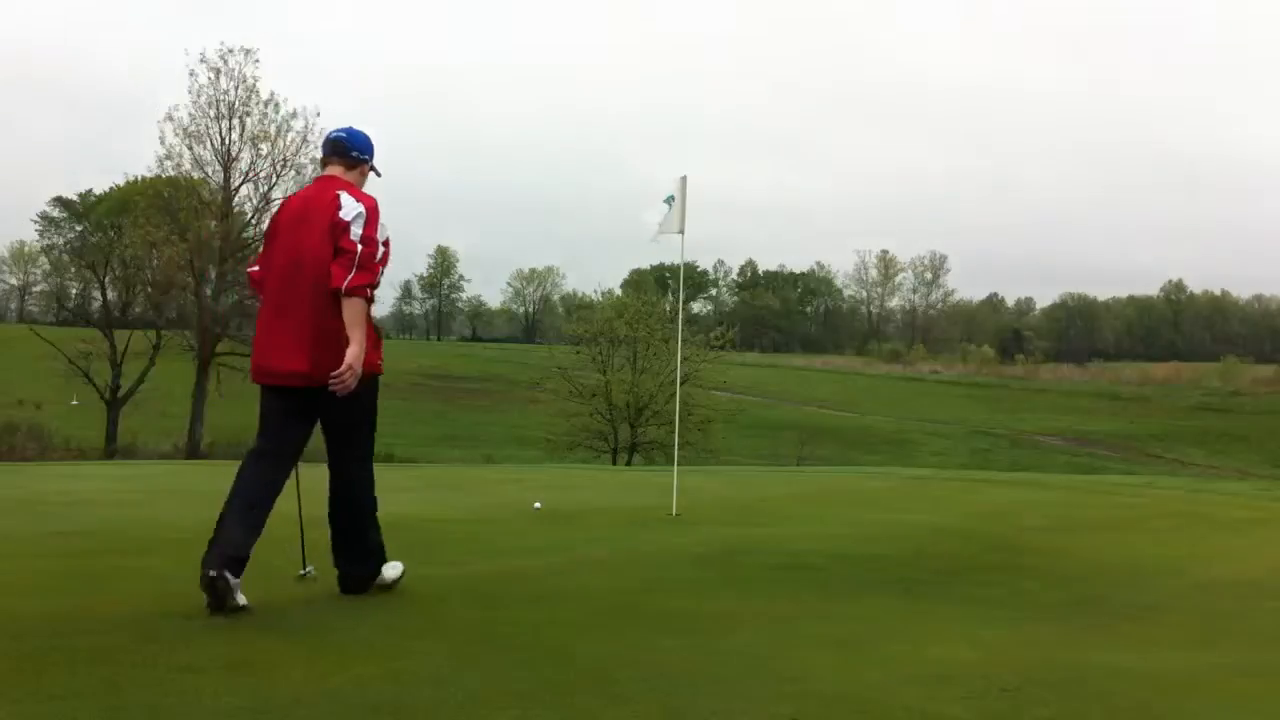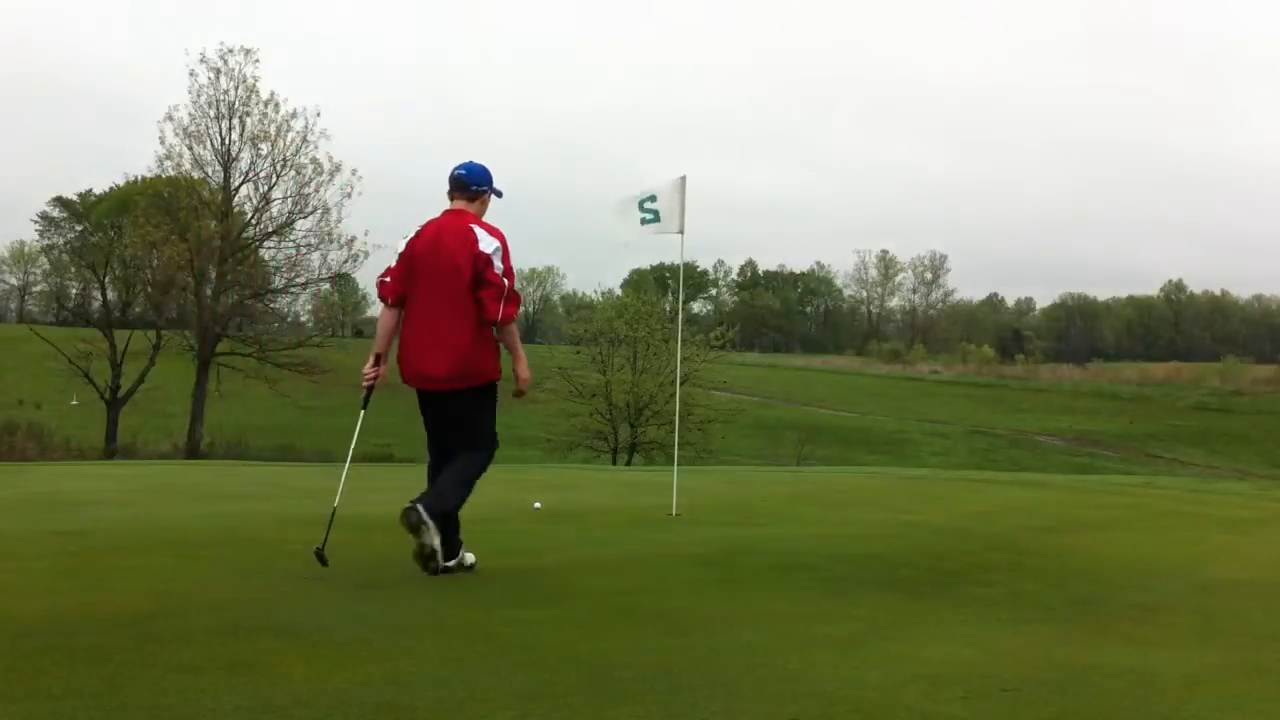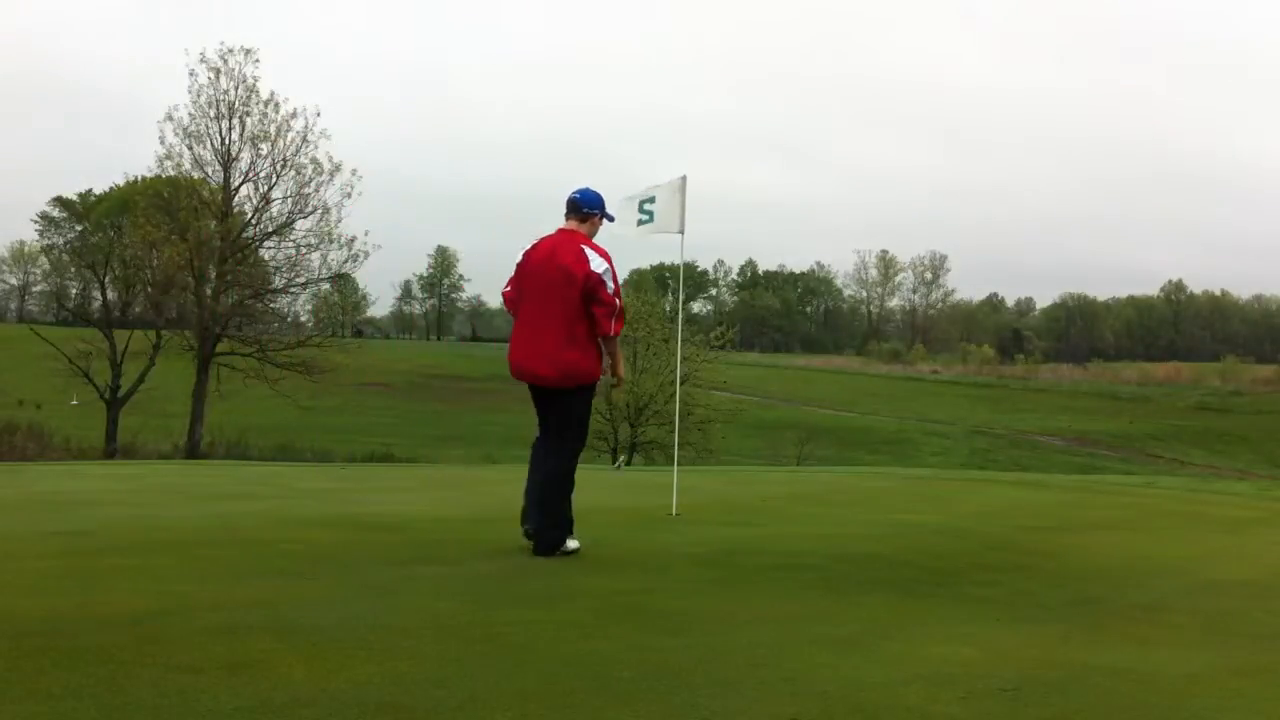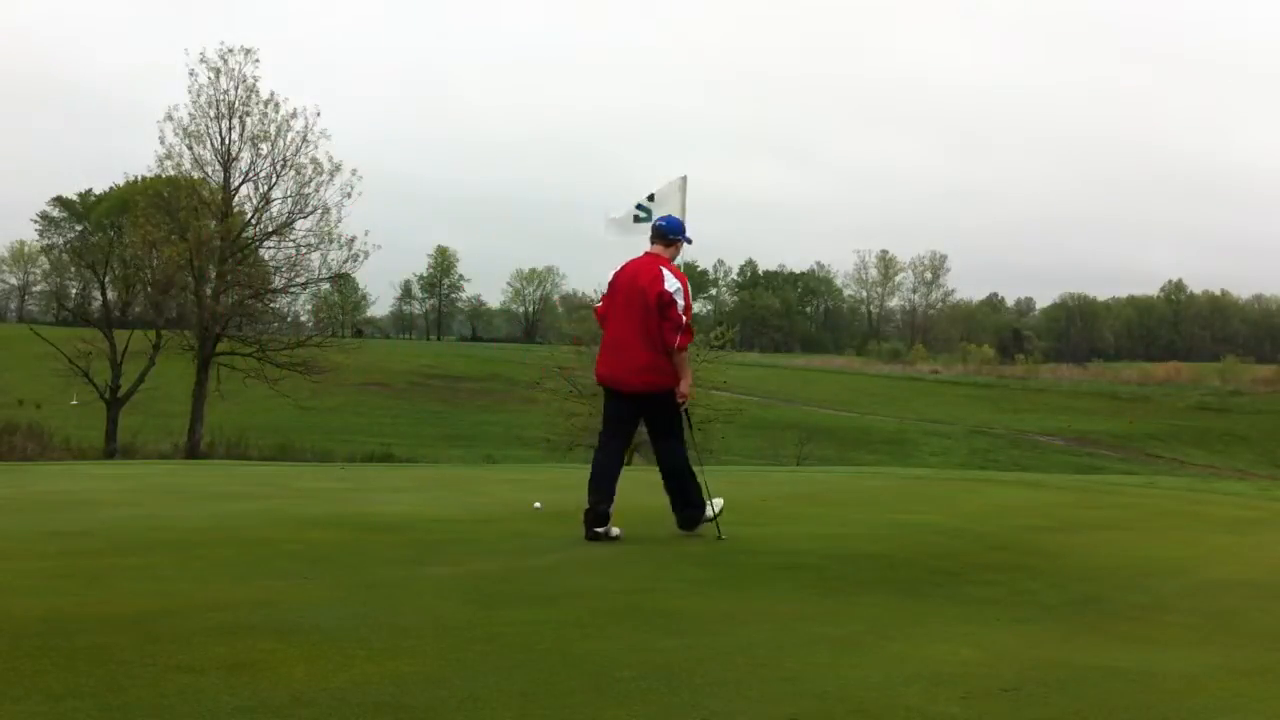
dt=0.7s
person 1, frame 1
left shoulder: (285, 208)
right shoulder: (356, 205)
left elbow: (264, 285)
right elbow: (352, 280)
right wrist: (357, 344)
left hip: (280, 356)
right hip: (336, 357)
left knee: (268, 458)
right knee: (352, 463)
left ankle: (224, 563)
right ankle: (362, 568)
person 1, frame 2
left shoulder: (418, 237)
right shoulder: (487, 238)
left elbow: (392, 299)
right elbow: (500, 308)
left wrist: (378, 355)
right wrist: (519, 360)
left hip: (422, 364)
right hip: (470, 366)
left knee: (444, 451)
right knee: (477, 448)
left ankle: (446, 551)
right ankle: (428, 511)
person 1, frame 3
left shoulder: (532, 251)
right shoulder: (594, 258)
left elbow: (512, 302)
right elbow: (608, 317)
right wrist: (616, 360)
left hip: (532, 362)
right hip: (573, 365)
left knee: (549, 438)
right knee: (564, 446)
left ankle: (540, 518)
right ankle: (549, 536)
person 1, frame 4
left shoulder: (622, 272)
right shoulder: (671, 278)
left elbow: (603, 316)
right elbow: (678, 334)
right wrist: (685, 378)
left hip: (616, 373)
right hip: (655, 376)
left knee: (611, 443)
right knee: (669, 444)
left ankle: (597, 520)
right ankle: (691, 512)
